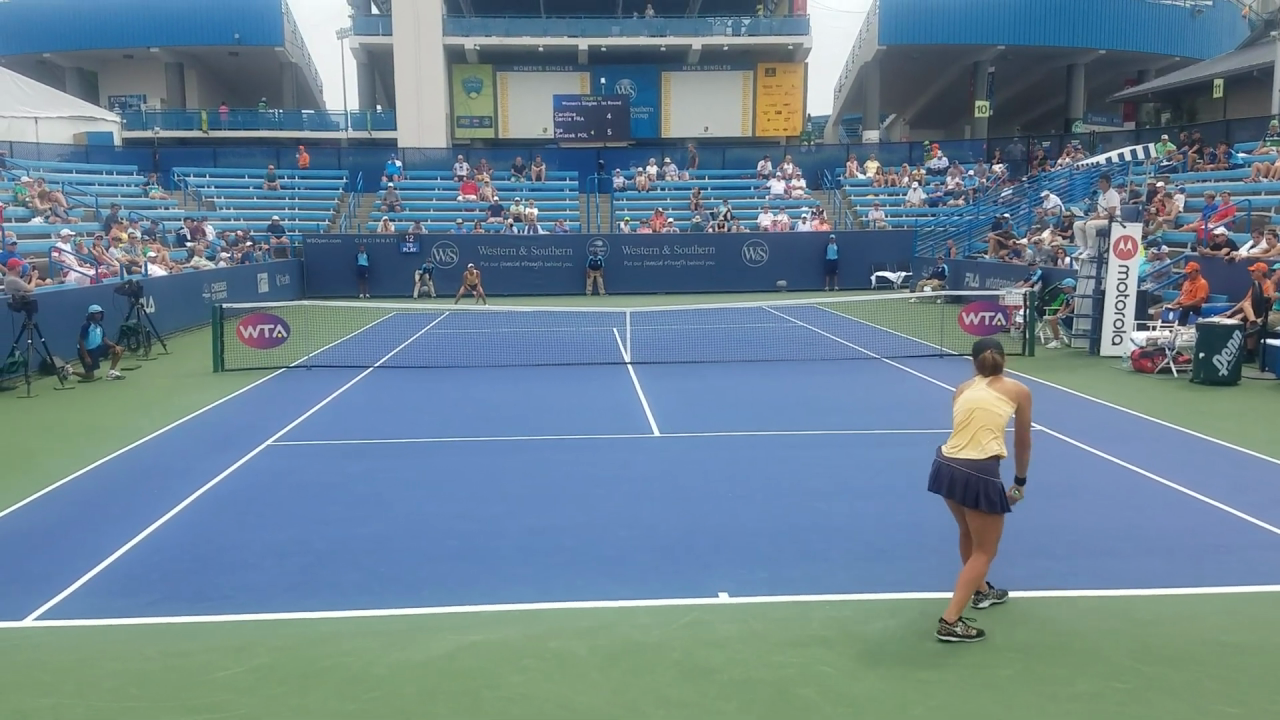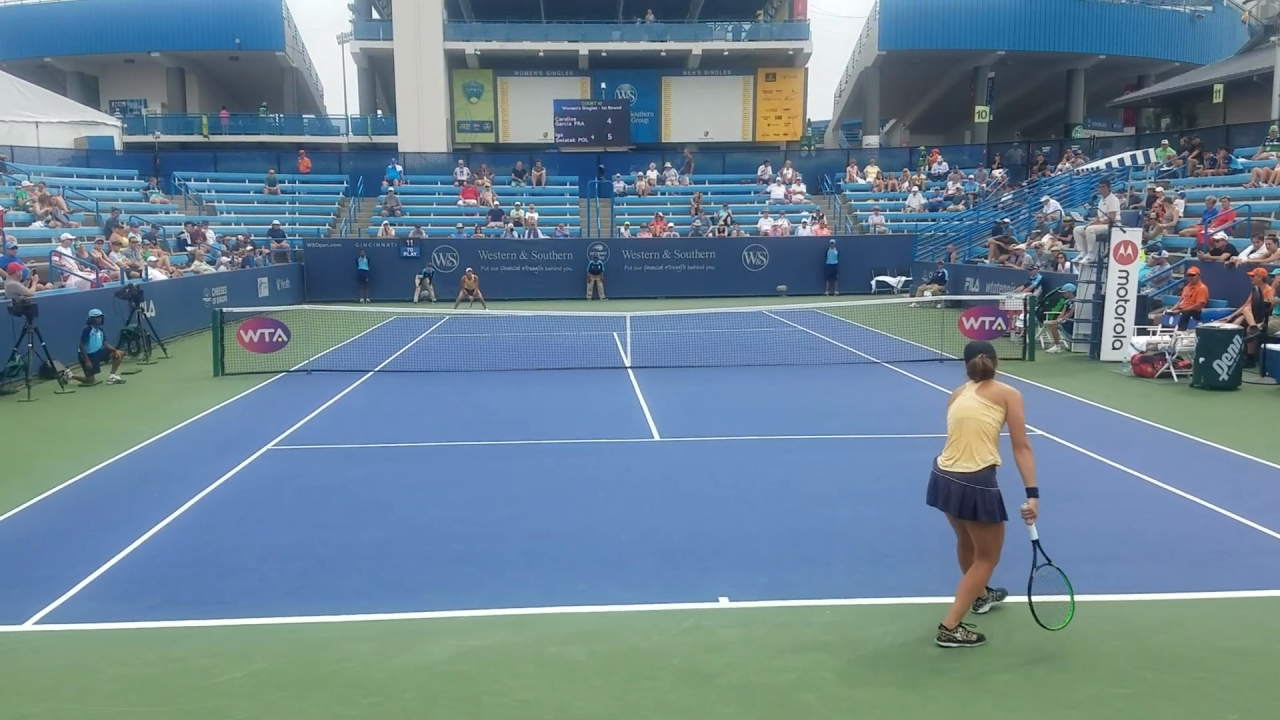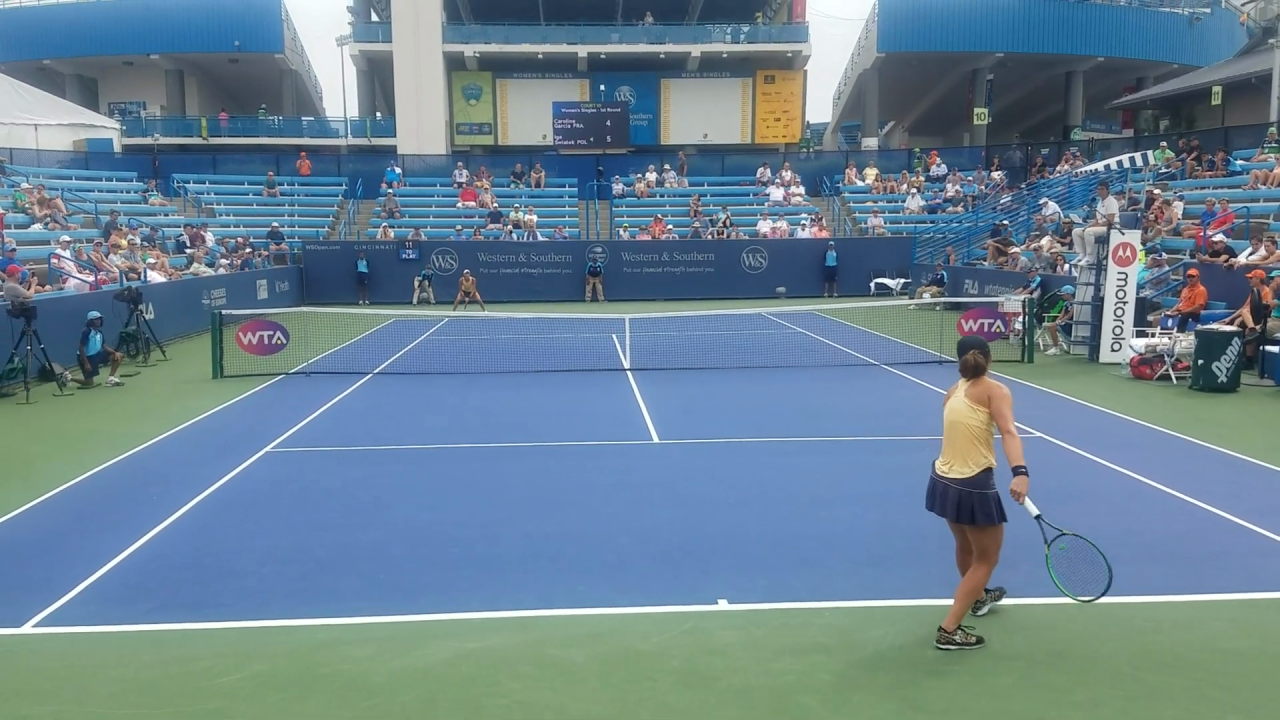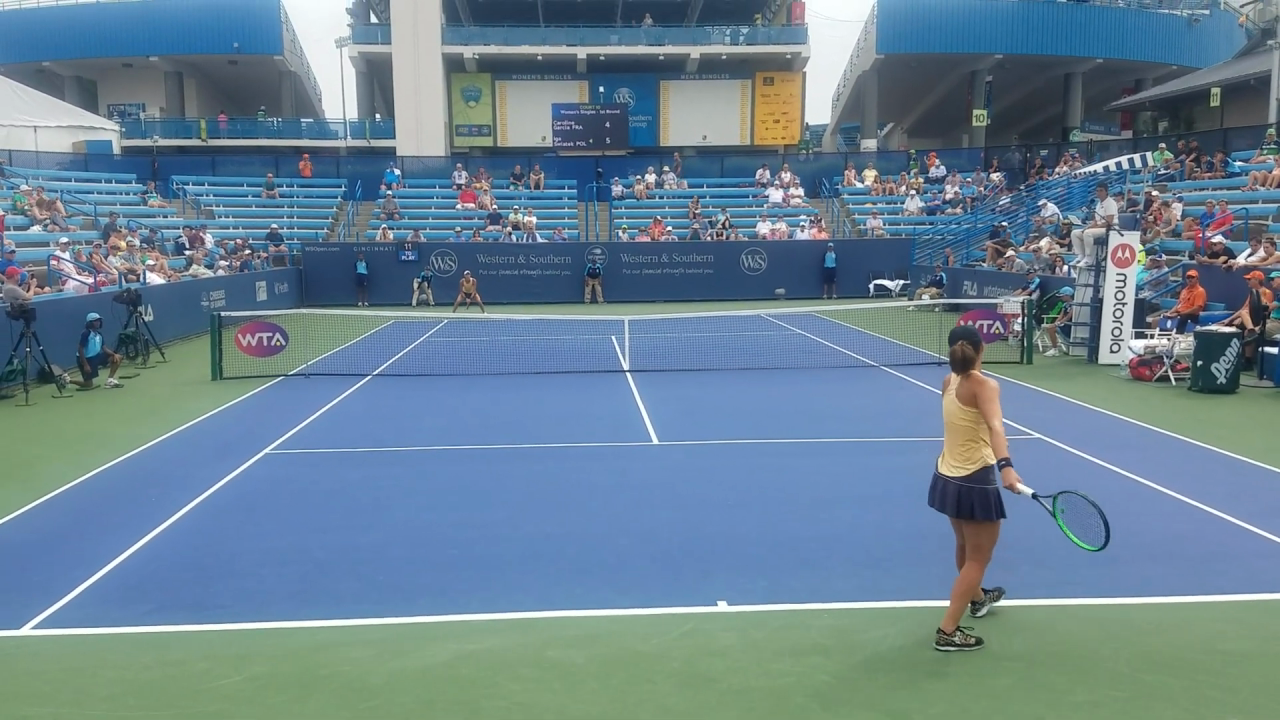
dt=0.2s
person 1, frame 1
left shoulder: (962, 389)
right shoulder: (1018, 391)
right elbow: (1023, 444)
right wrist: (1020, 482)
left hip: (945, 465)
right hip: (980, 473)
left knee: (969, 534)
right knee: (984, 551)
left ankle: (981, 590)
right ankle: (950, 620)
person 1, frame 2
left shoulder: (957, 395)
right shoulder: (1008, 394)
right elbow: (1021, 446)
right wrist: (1032, 494)
left hip: (942, 477)
right hip: (976, 483)
left knee: (967, 542)
right knee: (987, 557)
left ankle: (980, 595)
right ankle: (950, 627)
person 1, frame 3
left shoulder: (953, 392)
right shoulder: (994, 390)
right elbow: (1008, 432)
right wrist: (1020, 472)
left hip: (941, 481)
right hip: (974, 486)
left knee: (966, 545)
right knee: (986, 560)
left ankle: (978, 596)
right ankle: (949, 630)
person 1, frame 4
left shoulder: (949, 382)
right shoulder: (984, 385)
right elbow: (994, 425)
right wrist: (1006, 465)
left hip: (946, 478)
right hip: (975, 482)
left knee: (966, 546)
right knee: (978, 559)
left ankle: (977, 597)
right ankle: (948, 631)
